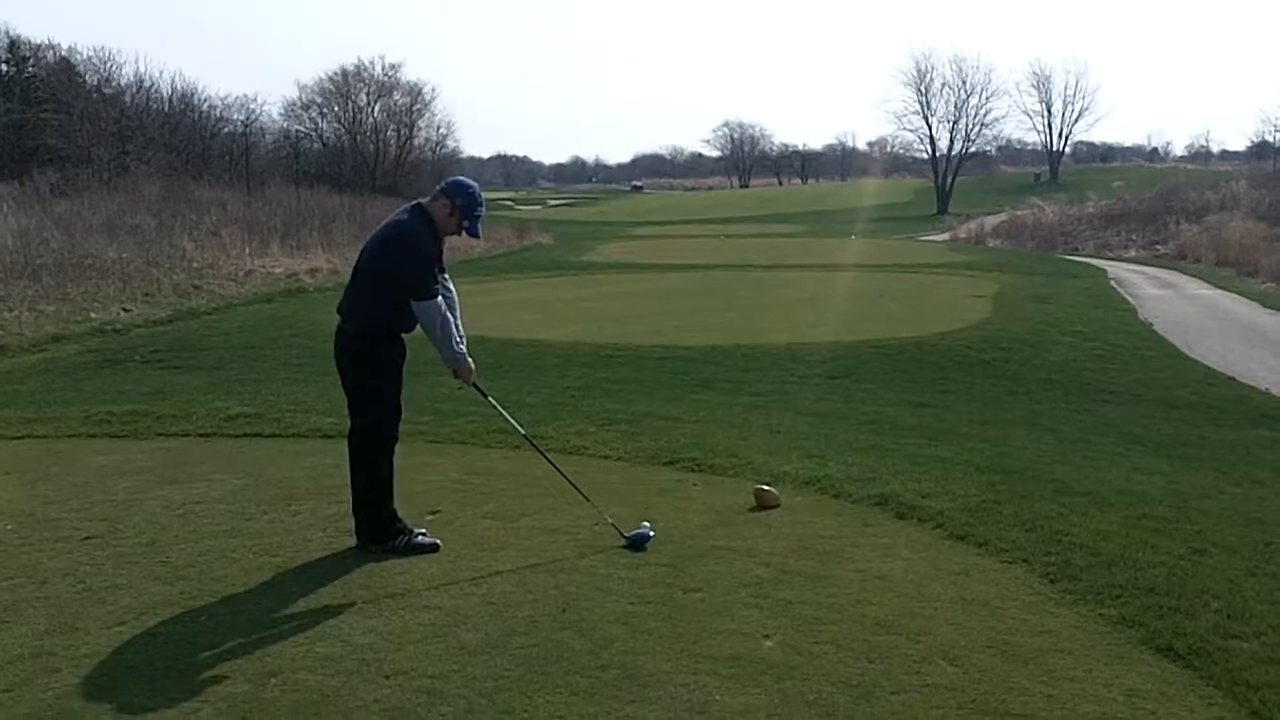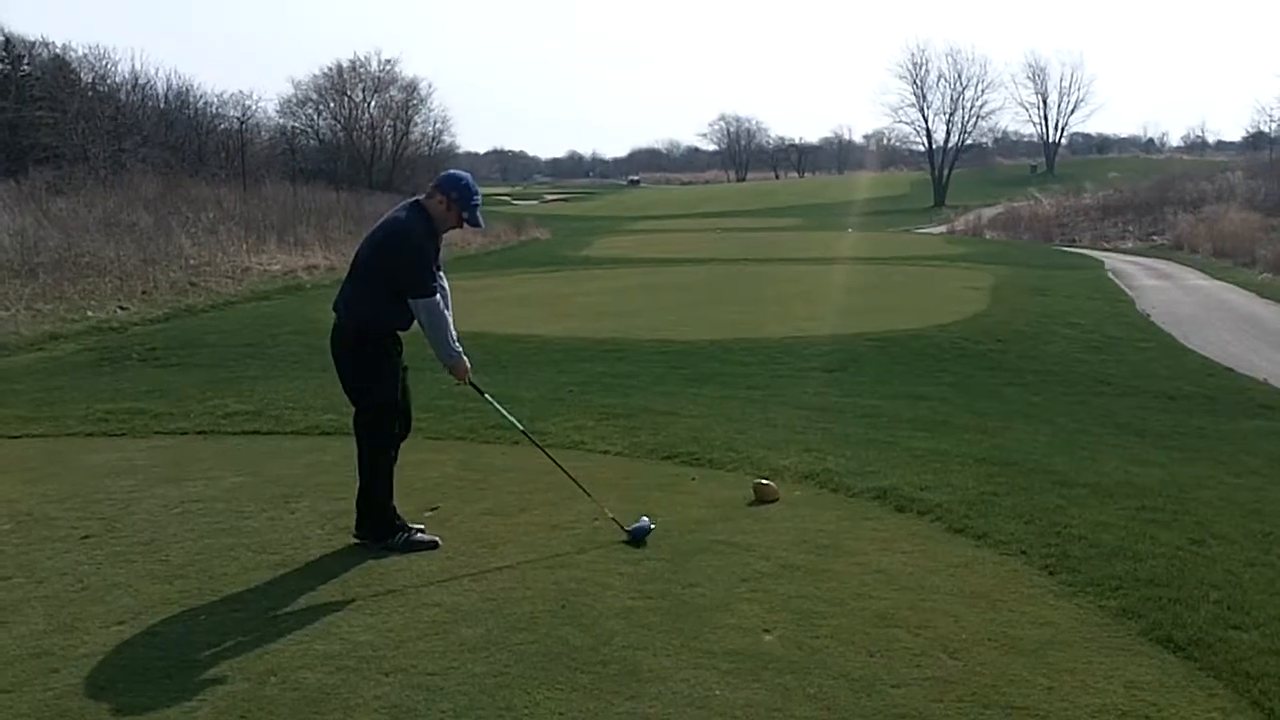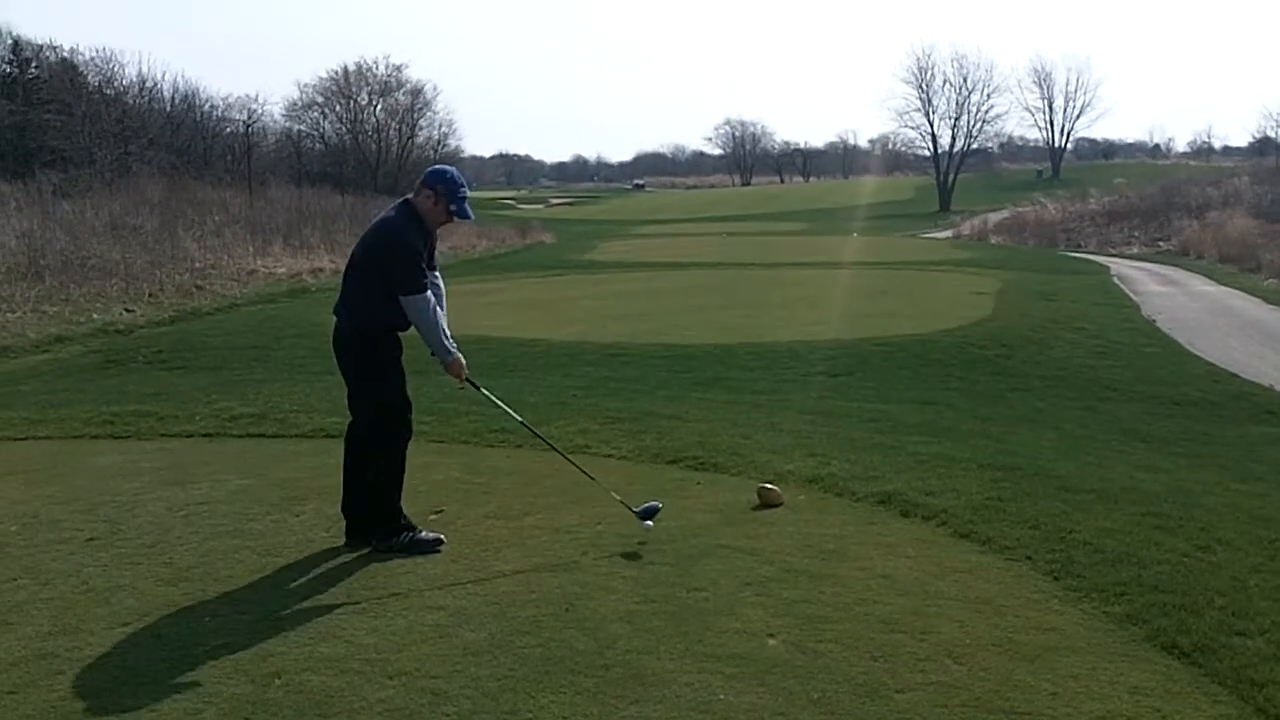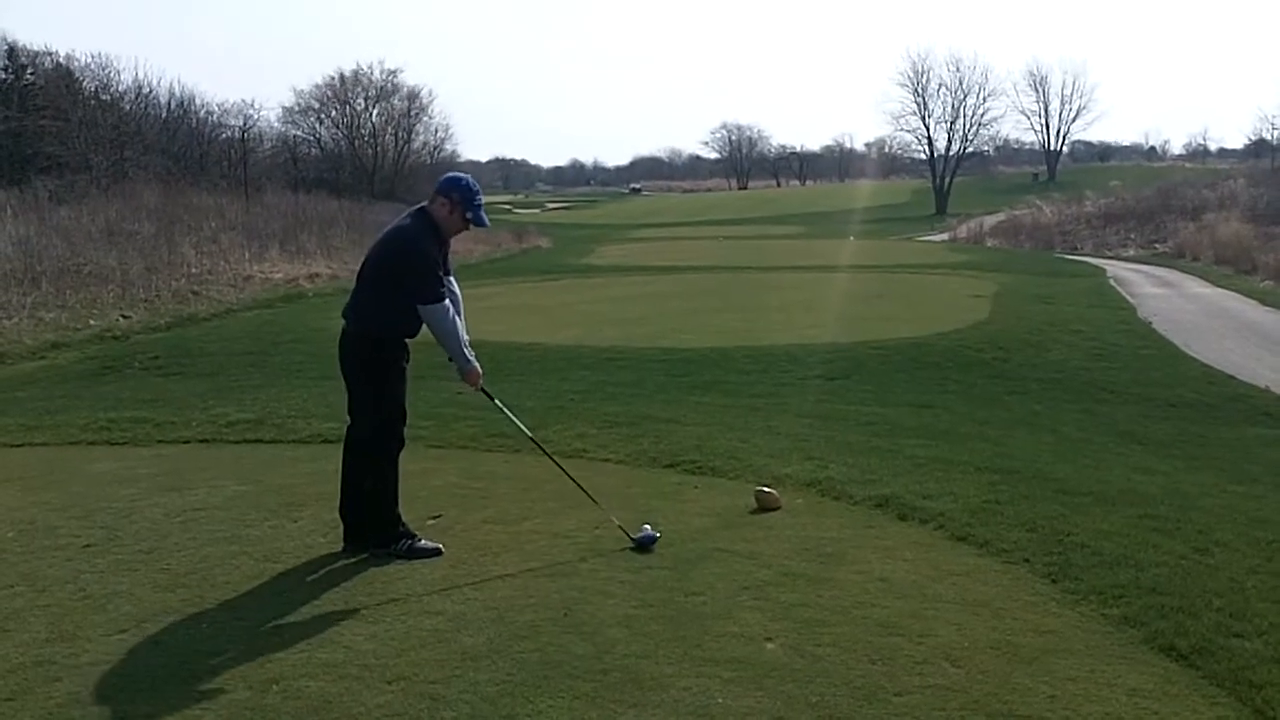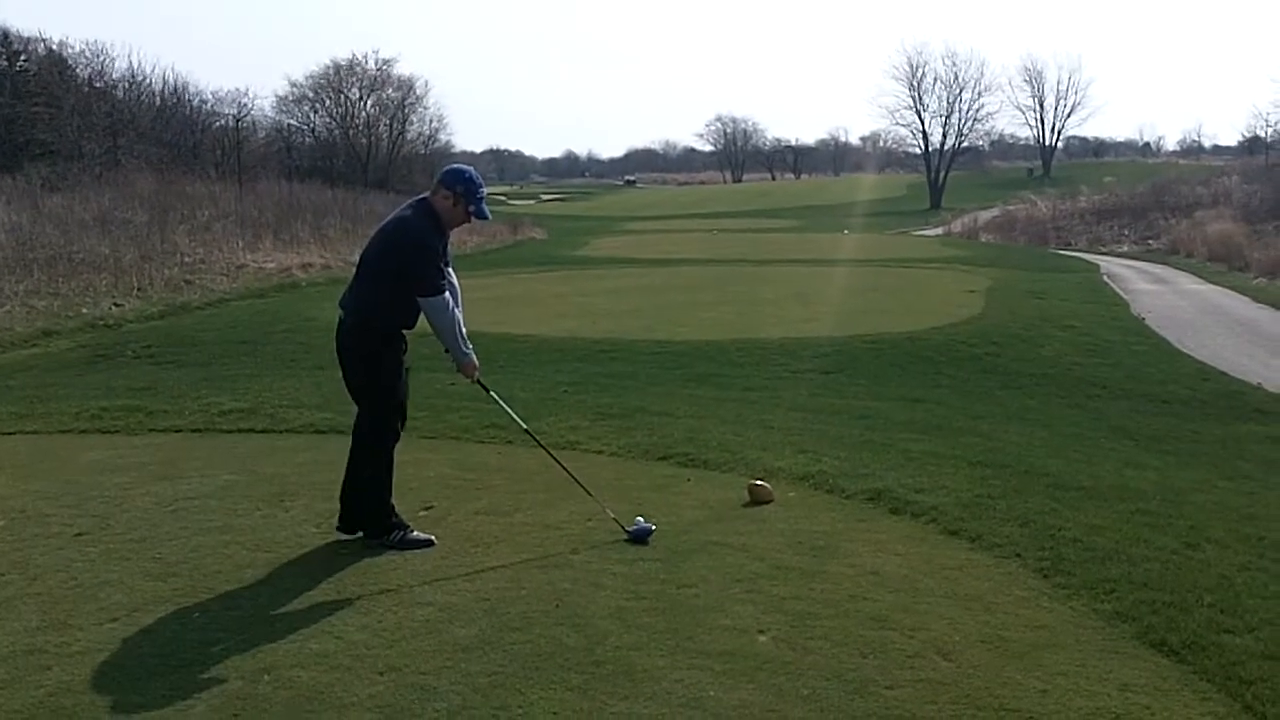
dt=0.5s
person 1, frame 1
left shoulder: (422, 229)
right shoulder: (410, 237)
left elbow: (444, 289)
right elbow: (430, 309)
left wrist: (461, 350)
right wrist: (457, 360)
left hip: (375, 339)
right hip: (365, 342)
left knee: (374, 432)
right knee: (377, 433)
left ankle: (375, 524)
right ankle: (381, 531)
person 1, frame 2
left shoulder: (420, 225)
right shoulder: (407, 234)
left elbow: (438, 287)
right elbow: (428, 306)
left wrist: (453, 349)
right wrist: (453, 357)
left hip: (375, 336)
right hip: (361, 339)
left knee: (394, 423)
right knee: (381, 429)
left ankle: (373, 519)
right ankle: (381, 527)
person 1, frame 3
left shoulder: (418, 227)
right shoulder: (397, 233)
left elbow: (433, 285)
right elbow: (419, 303)
left wrist: (446, 345)
right wrist: (447, 354)
left hip: (371, 338)
right hip: (364, 340)
left knee: (369, 428)
right knee: (390, 429)
left ankle: (362, 524)
right ankle: (389, 527)
person 1, frame 4
left shoulder: (431, 233)
right shoulder: (413, 241)
left elbow: (449, 292)
right elbow: (437, 312)
left wrist: (464, 352)
right wrist: (465, 362)
left hip: (376, 342)
right hip: (371, 345)
left knee: (367, 434)
right knee: (383, 437)
left ankle: (359, 530)
right ankle: (385, 533)
person 1, frame 5
left shoulder: (429, 222)
right shoulder: (415, 232)
left elbow: (448, 284)
right elbow: (437, 304)
left wrist: (460, 347)
right wrist: (463, 354)
left hip: (380, 332)
right hip: (367, 335)
left knee: (379, 421)
right knee: (380, 426)
left ankle: (357, 513)
right ankle: (378, 523)
